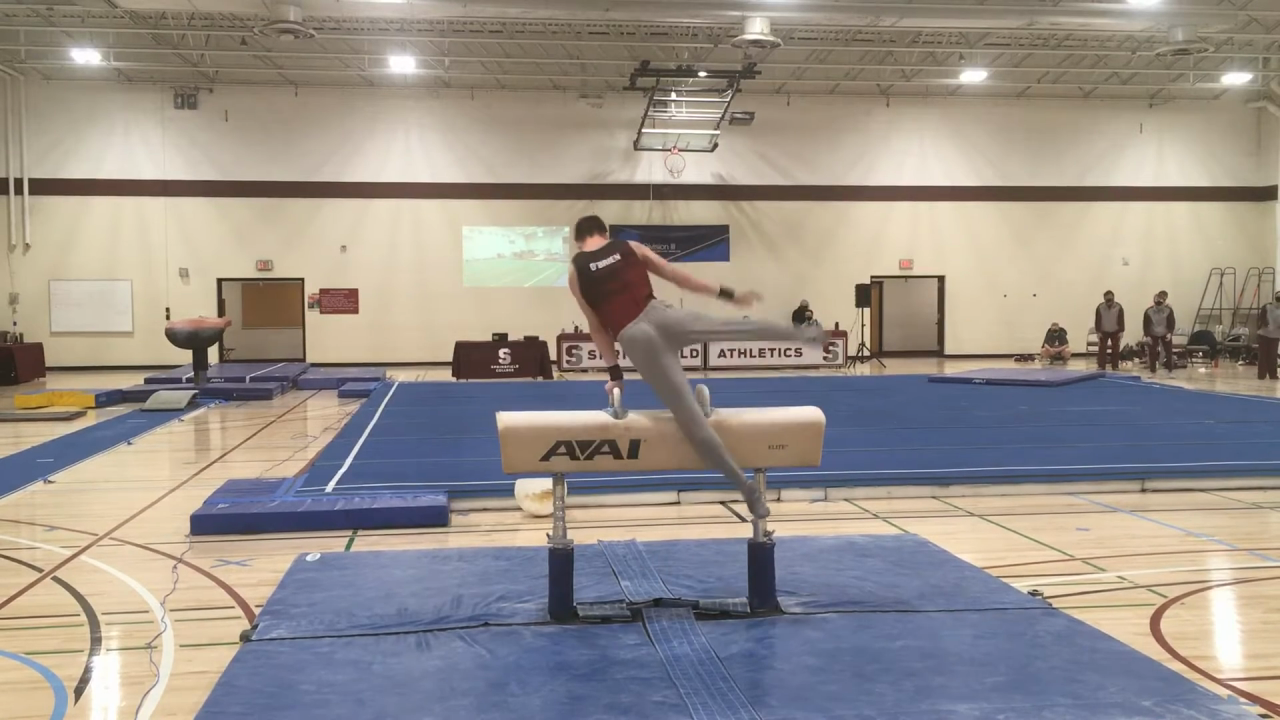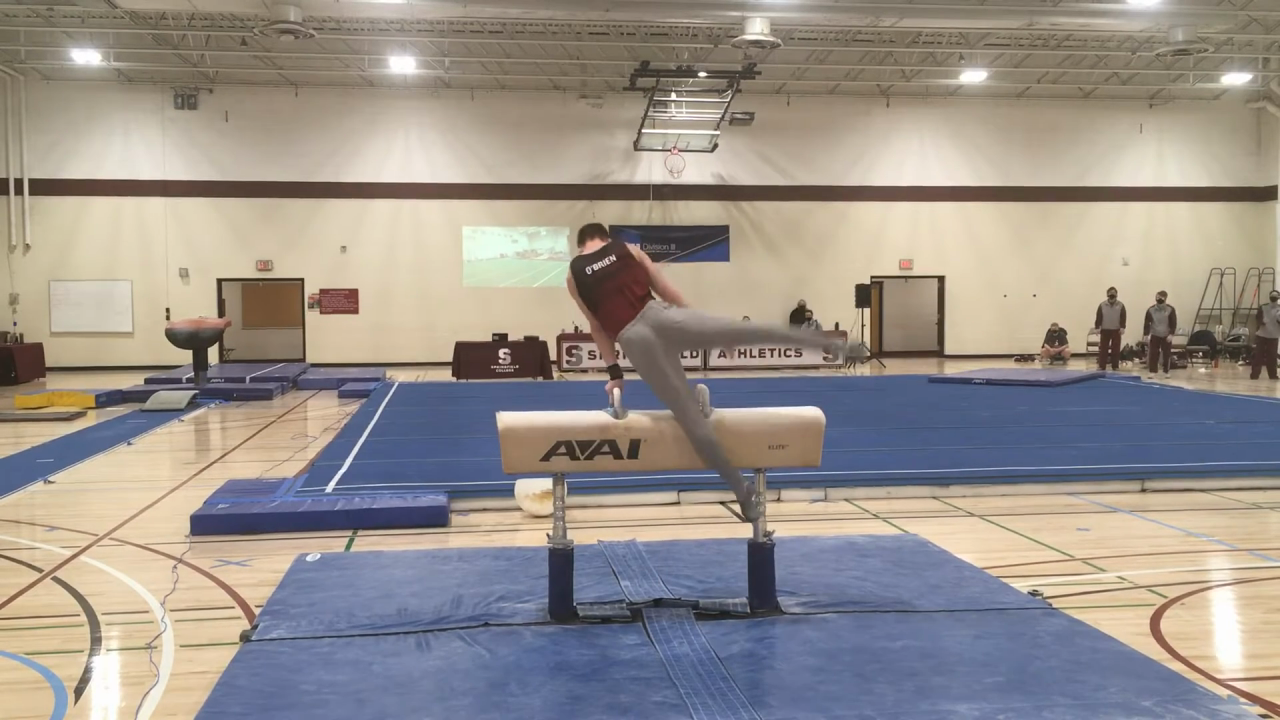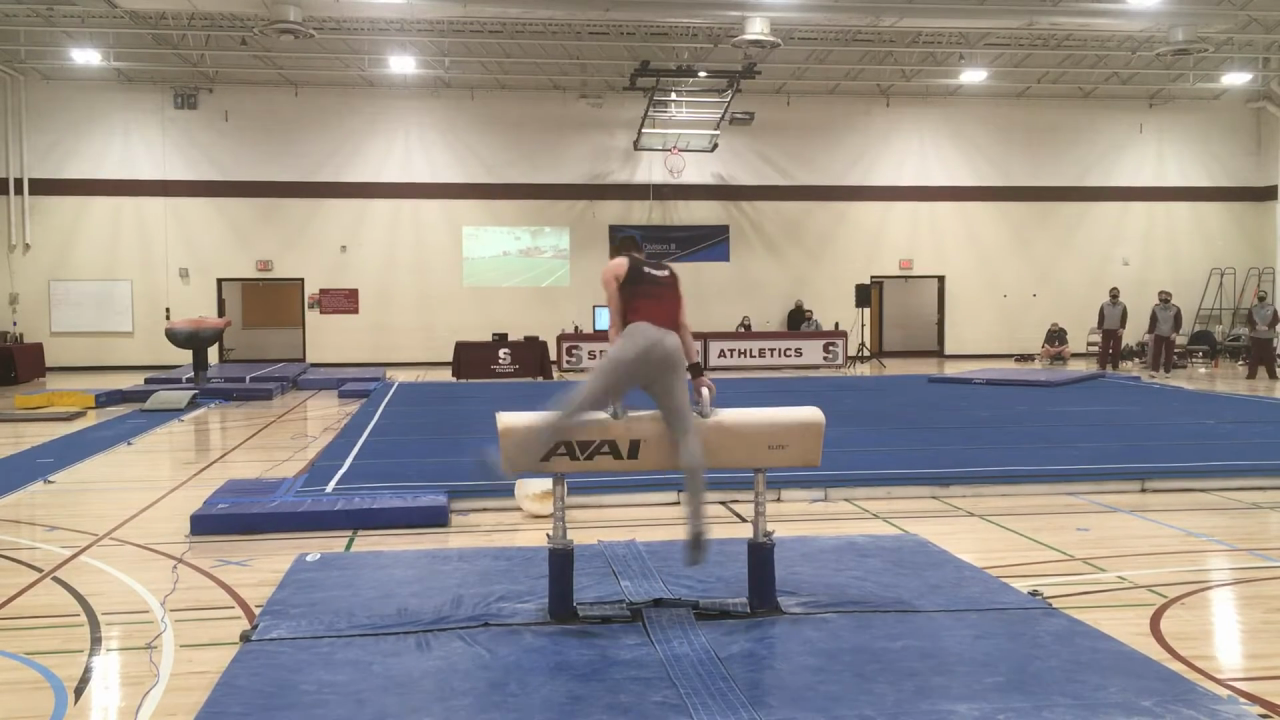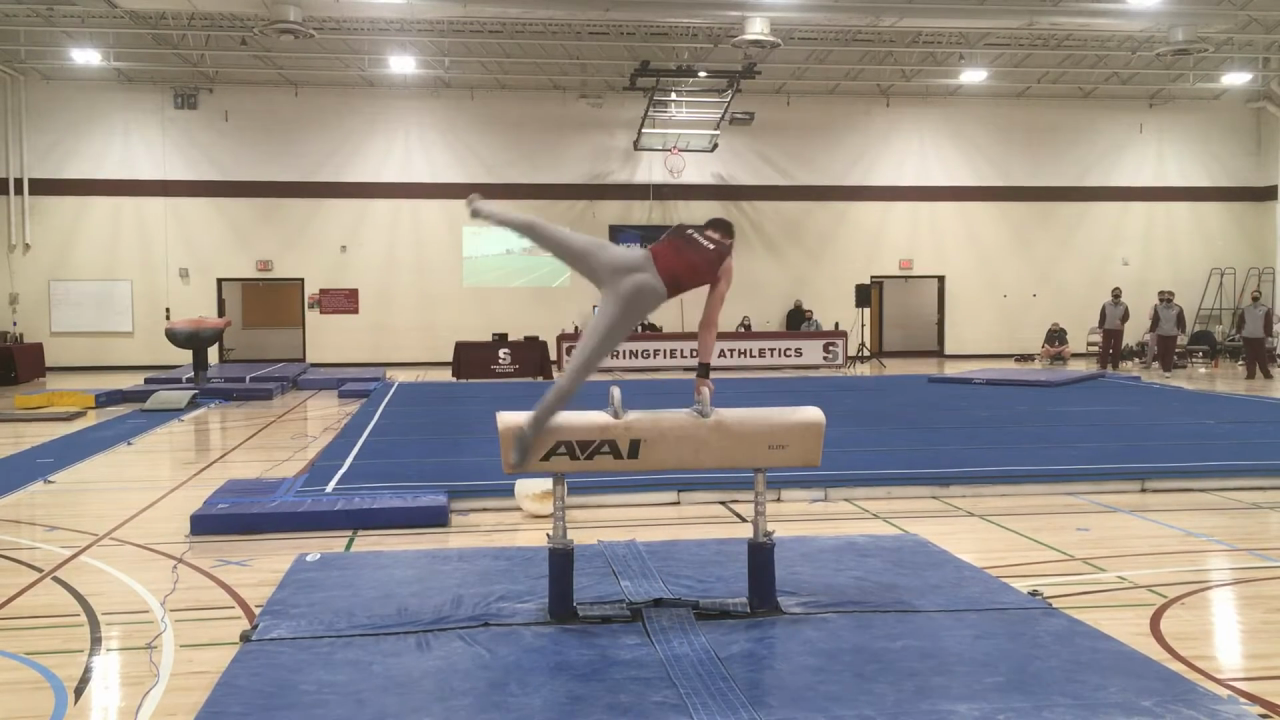
dt=0.3s
person 1, frame 1
left shoulder: (575, 273)
right shoulder: (630, 248)
left elbow: (598, 329)
right elbow: (676, 276)
left wrist: (614, 374)
right wrist: (728, 294)
left hip: (637, 338)
right hip: (663, 317)
left knee: (690, 418)
right knee: (741, 327)
left ankle: (744, 484)
right ankle: (806, 334)
person 1, frame 2
left shoulder: (575, 274)
right shoulder: (627, 249)
left elbow: (599, 329)
right elbow: (666, 290)
left wrist: (614, 373)
left hip: (636, 339)
right hip: (661, 317)
left knee: (691, 417)
right knee: (745, 331)
left ankle: (741, 489)
right ankle: (826, 344)
person 1, frame 3
left shoulder: (615, 267)
right shoulder: (667, 272)
right elbow: (682, 327)
left wrist: (620, 363)
right wrist: (696, 371)
left hip: (640, 339)
right hip: (671, 349)
left knee: (575, 404)
right knee: (686, 434)
left ankle: (520, 455)
right ankle: (696, 522)
person 1, frame 4
left shoulder: (680, 230)
right shoulder: (724, 264)
right elbow: (709, 324)
right wrist: (703, 372)
left hip: (625, 262)
right hip: (638, 292)
left knee: (542, 230)
right knee: (580, 365)
left ankle: (482, 208)
right ankle: (530, 433)
